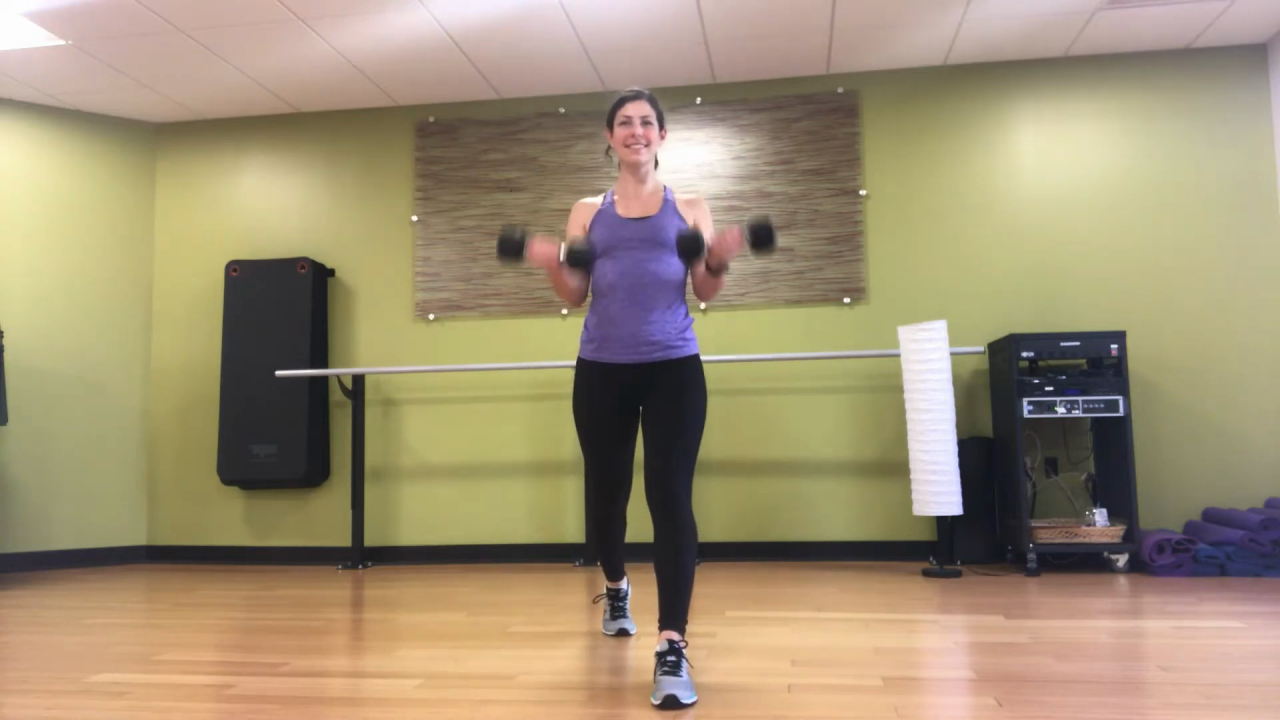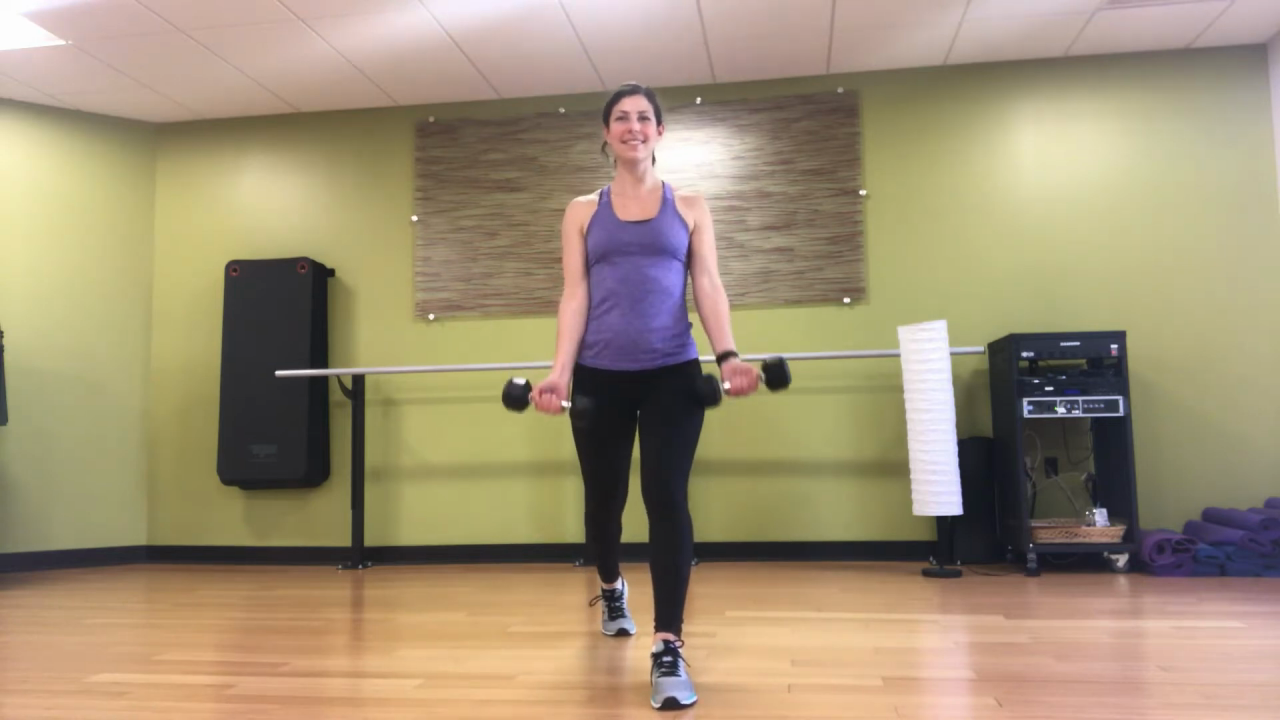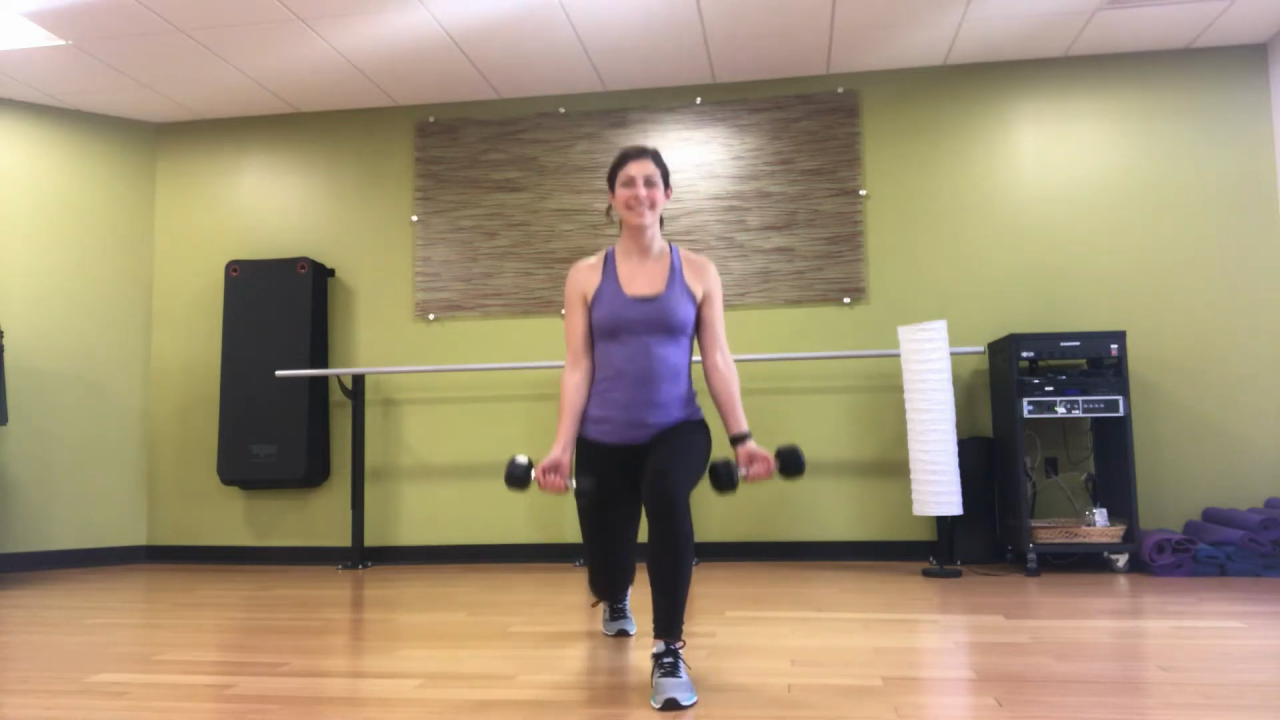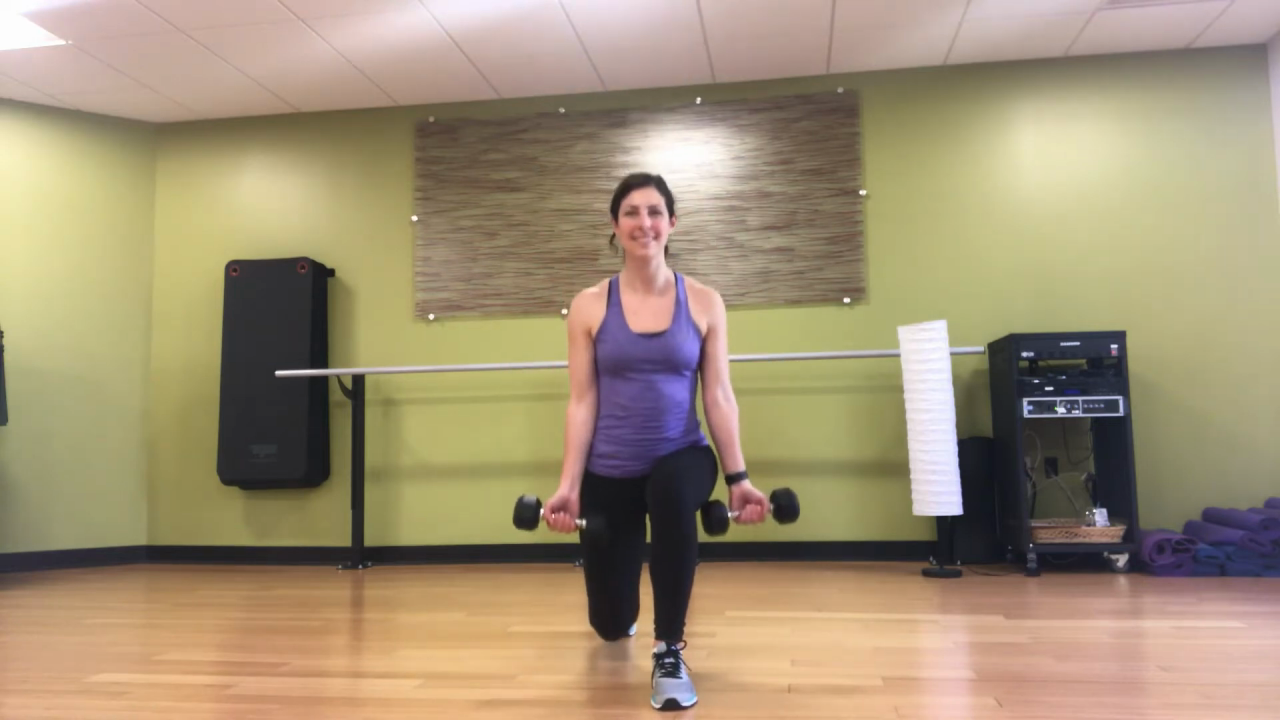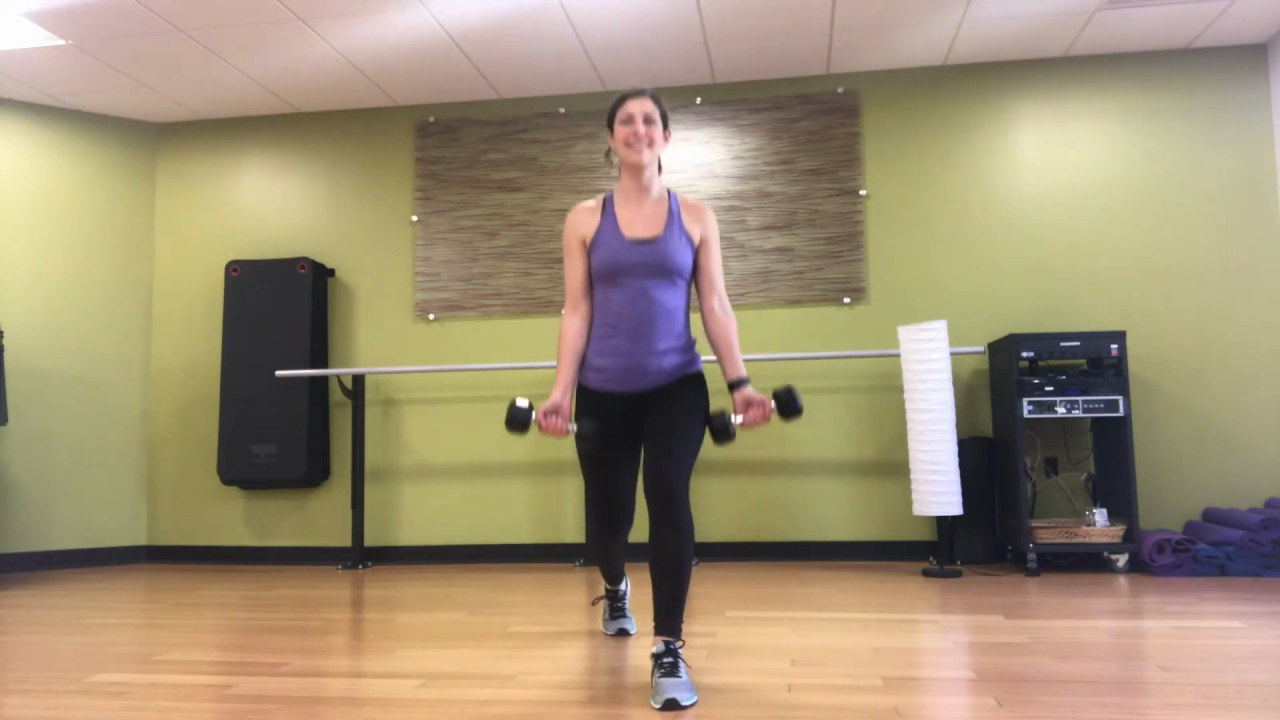
dt=0.4s
person 1, frame 1
left shoulder: (689, 206)
right shoulder: (587, 210)
left elbow: (702, 287)
right elbow: (575, 290)
left wrist: (717, 265)
right wrist: (553, 268)
left hip: (673, 366)
right hip: (601, 368)
left knee: (670, 496)
right knee: (607, 493)
left ankle: (671, 649)
right ankle: (615, 589)
person 1, frame 2
left shoulder: (689, 206)
right shoulder: (583, 210)
left elbow: (707, 286)
right elbow: (575, 295)
left wrist: (727, 356)
right wrist: (559, 371)
left hip: (671, 372)
right hip: (600, 375)
left knee: (665, 495)
right knee: (603, 499)
left ankle: (668, 649)
right ankle: (613, 589)
person 1, frame 3
left shoulder: (698, 271)
right shoulder: (585, 276)
left elbow: (717, 360)
right elbow: (576, 368)
left wrist: (741, 438)
right wrist: (561, 447)
left hip: (676, 429)
right hip: (605, 440)
left knee: (666, 495)
right knee: (607, 579)
left ankle: (668, 653)
right ankle: (619, 600)
person 1, frame 4
left shoulder: (703, 302)
right shoulder: (589, 305)
left elbow: (718, 395)
right elbow: (582, 402)
left wrist: (737, 478)
right wrist: (569, 484)
left hip: (681, 454)
right hip: (609, 470)
left knee: (672, 502)
right knee: (610, 618)
left ankle: (669, 654)
right ankle: (623, 612)
person 1, frame 5
left shoulder: (695, 216)
right shoulder: (584, 219)
left elbow: (714, 304)
right elbow: (576, 312)
left wrist: (738, 381)
right wrist: (561, 389)
left hip: (675, 385)
right hip: (604, 391)
left knee: (667, 494)
right knee: (609, 508)
left ankle: (668, 650)
right ankle: (616, 589)
